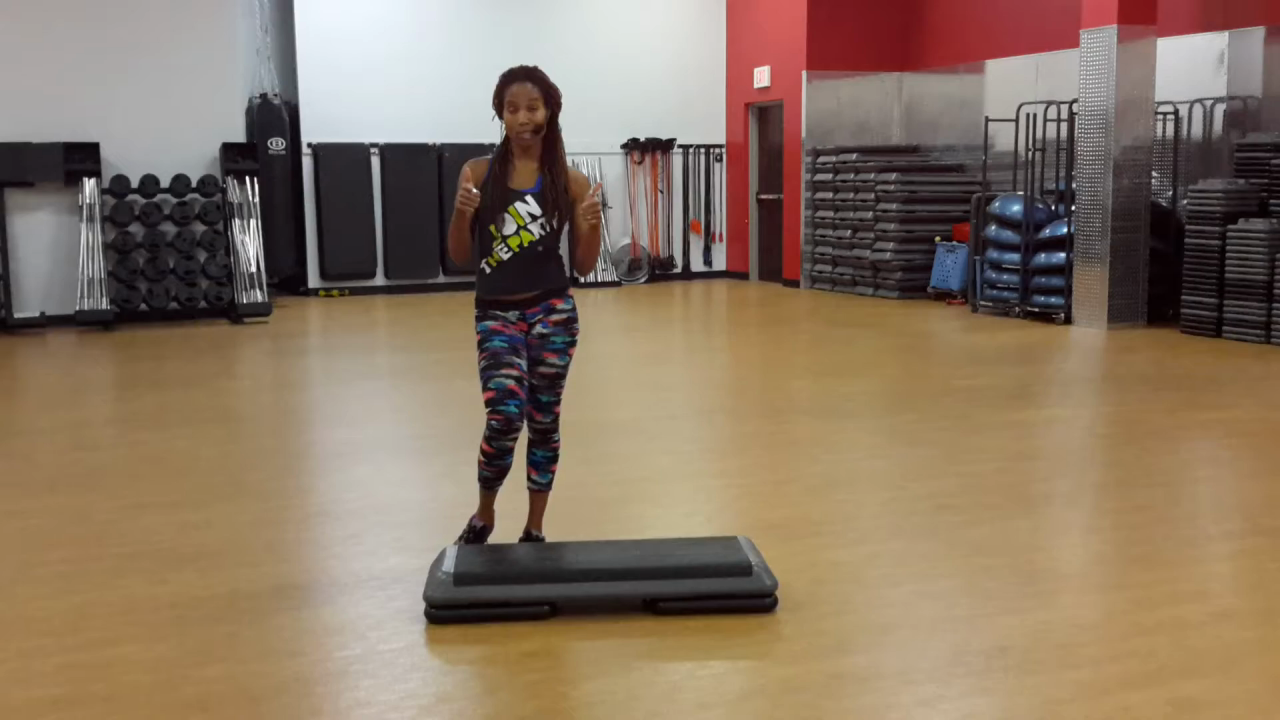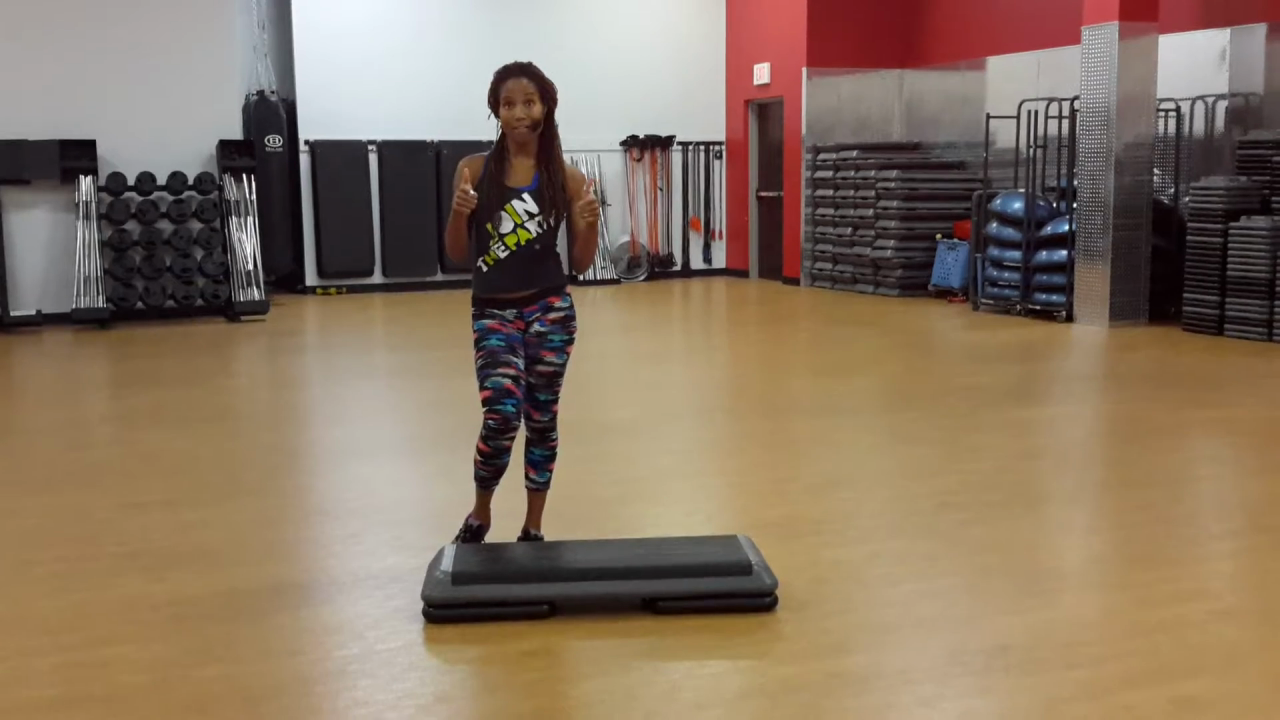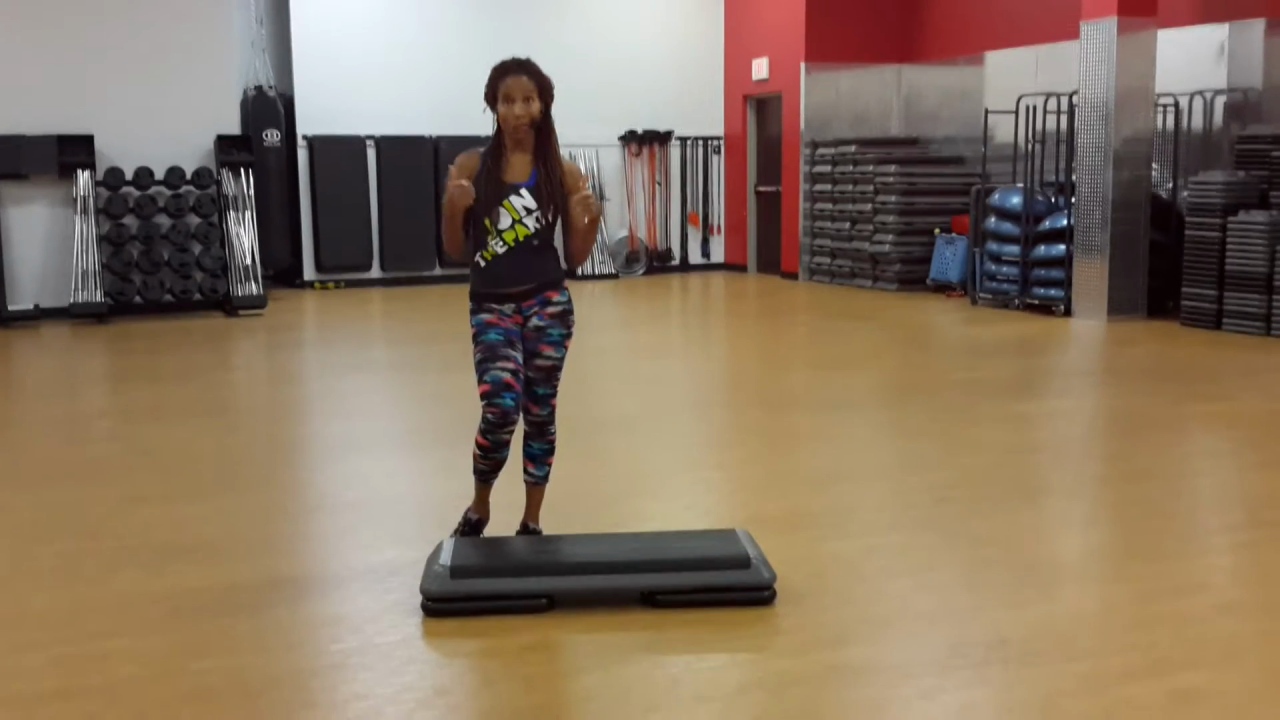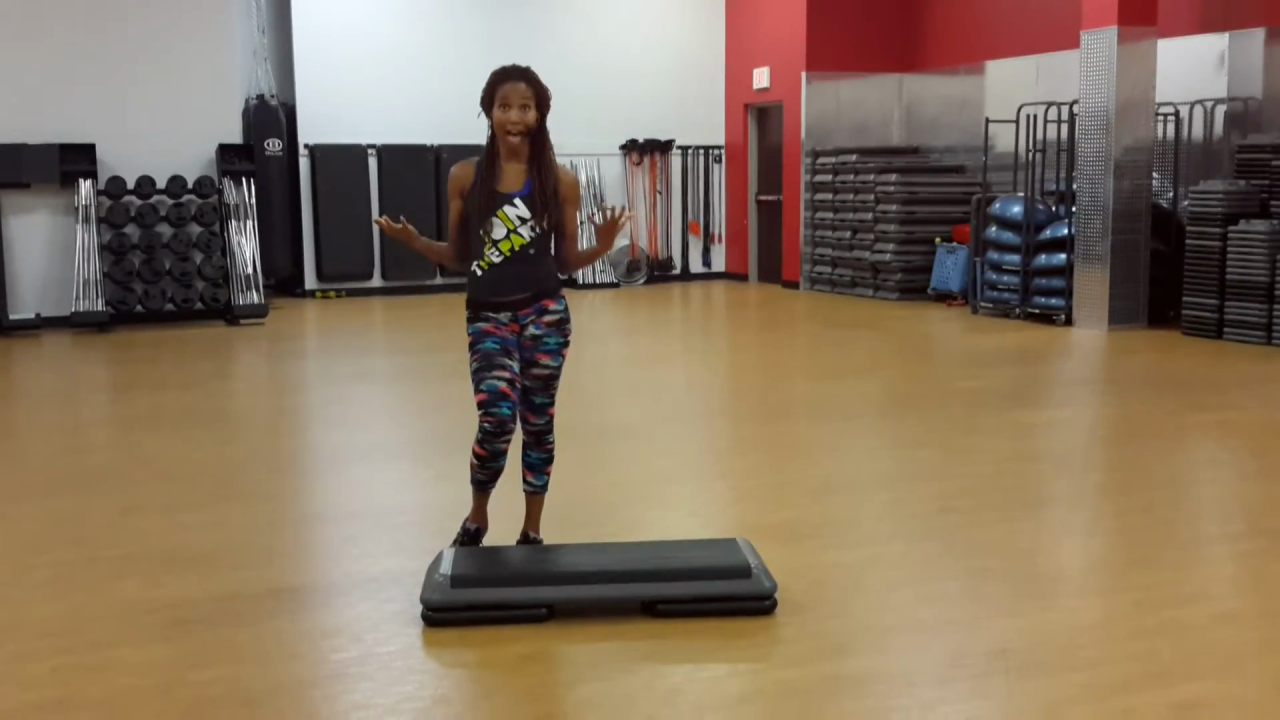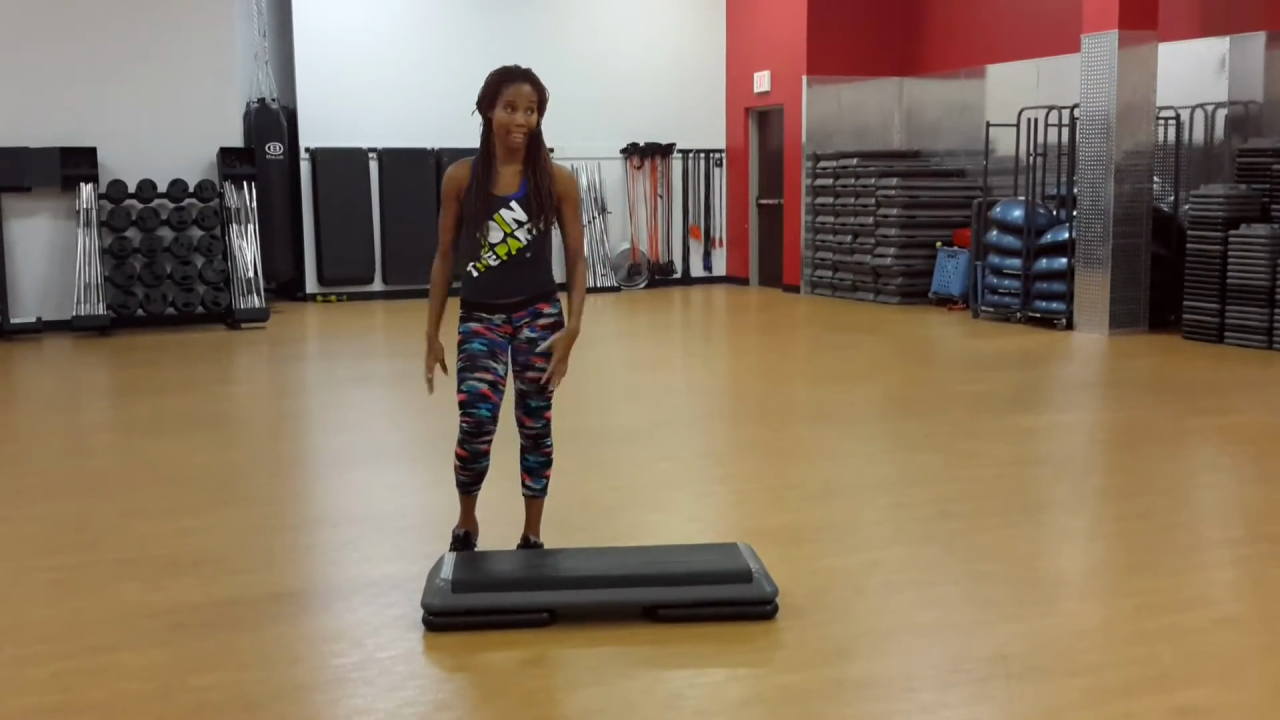
dt=0.5s
person 1, frame 1
left shoulder: (570, 180)
right shoulder: (478, 172)
left elbow: (583, 266)
right elbow: (460, 256)
left wrist: (592, 227)
right wrist: (461, 213)
left hip: (553, 313)
right hip: (496, 314)
left knee: (544, 420)
right knee: (505, 416)
left ankle: (534, 528)
right ankle: (483, 514)
person 1, frame 2
left shoulder: (567, 178)
right shoulder: (474, 170)
left elbow: (580, 264)
right elbow: (457, 255)
left wrist: (589, 224)
right wrist: (458, 212)
left hip: (550, 310)
right hip: (493, 313)
left knee: (541, 419)
right knee: (502, 414)
left ankle: (533, 528)
right ankle: (480, 513)
person 1, frame 3
left shoulder: (564, 172)
right shoulder: (470, 167)
left elbow: (574, 256)
right elbow: (457, 251)
left wrist: (589, 224)
right wrist: (452, 210)
left hip: (549, 304)
right hip: (492, 307)
left knee: (540, 413)
right knee: (501, 410)
left ankle: (531, 521)
right ankle: (478, 507)
person 1, frame 4
left shoulder: (560, 180)
right shoulder: (464, 176)
left elbow: (566, 261)
right elbow: (457, 256)
left wrist: (600, 247)
right wrist: (414, 241)
left hip: (545, 313)
right hip: (487, 315)
left knee: (538, 422)
right knee: (497, 419)
left ankle: (531, 531)
right ankle: (476, 518)
person 1, frame 5
left shoulder: (557, 179)
right shoulder: (460, 177)
left elbow: (574, 258)
right elbow: (445, 256)
left wrist: (572, 328)
right wrist: (432, 334)
left hip: (539, 314)
right hip: (480, 317)
left knee: (535, 425)
right knee: (477, 424)
left ankle: (532, 536)
right ankle: (466, 525)
